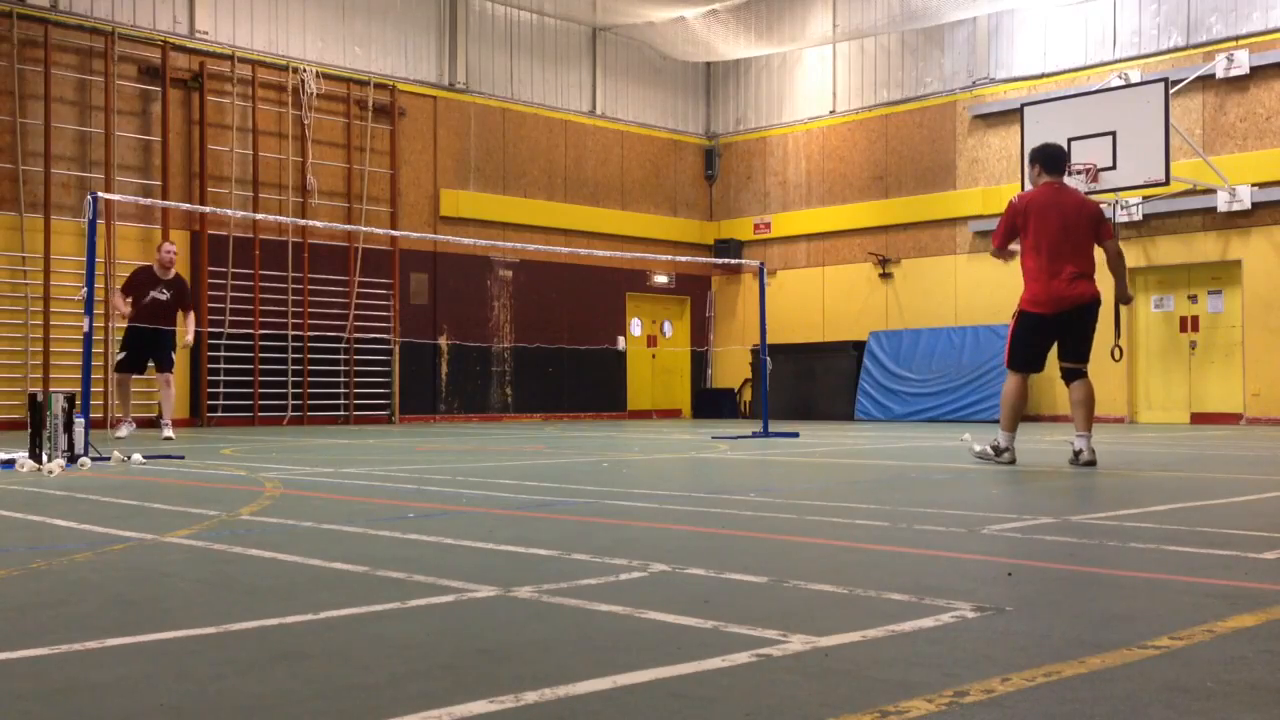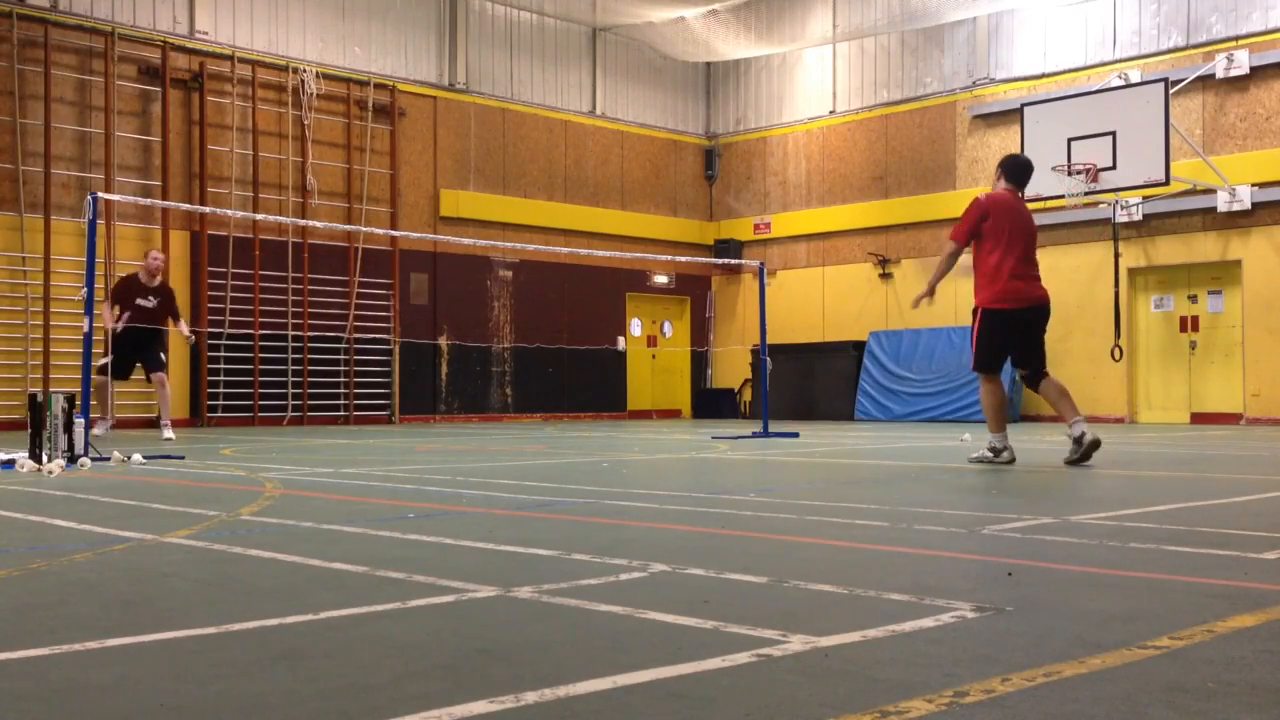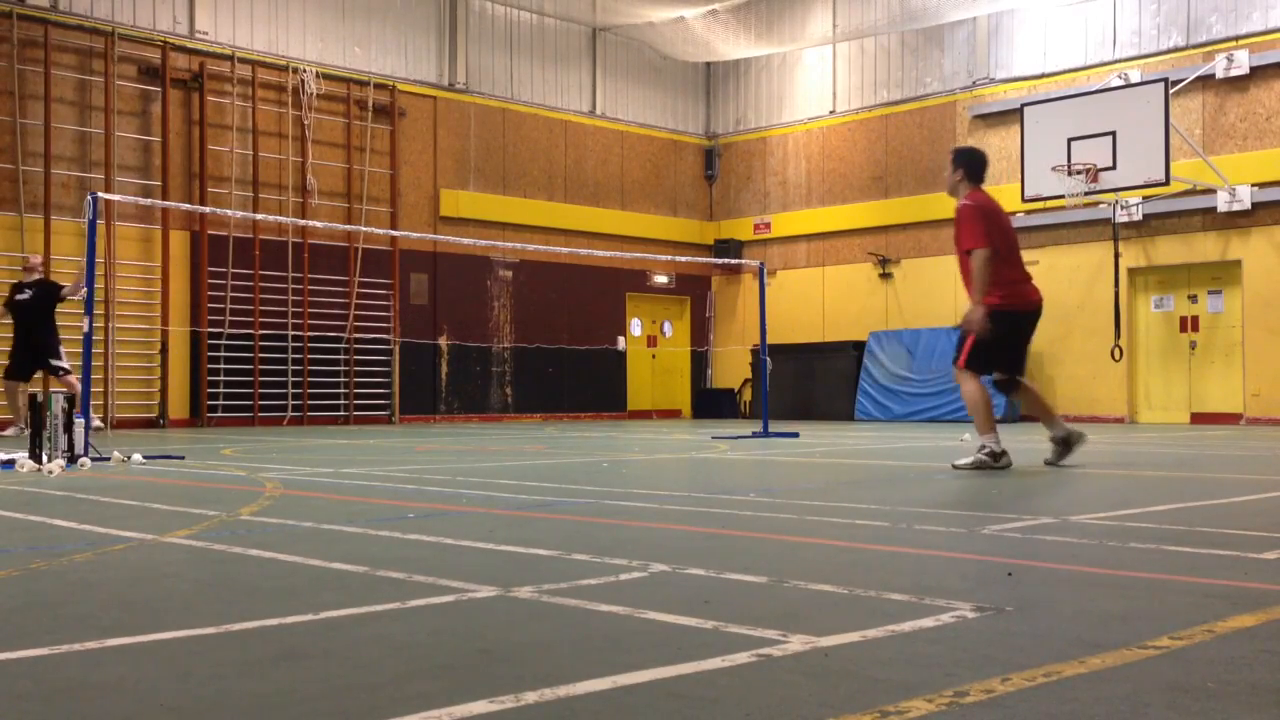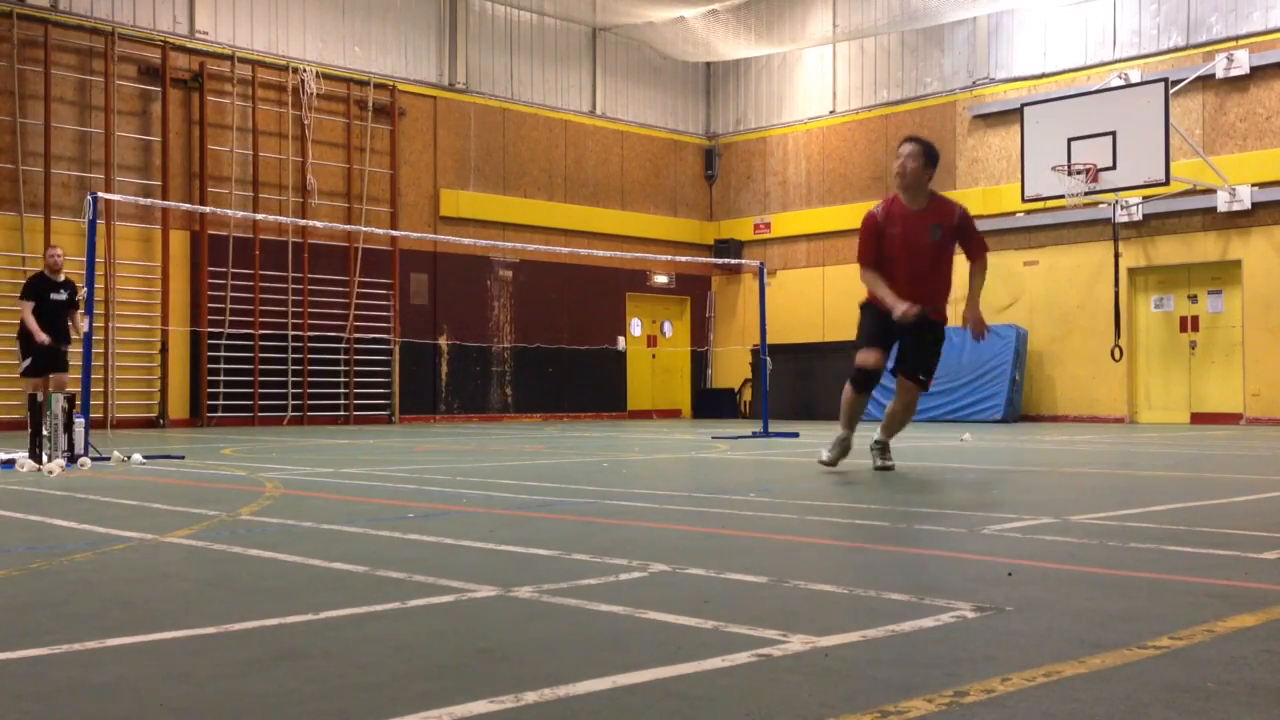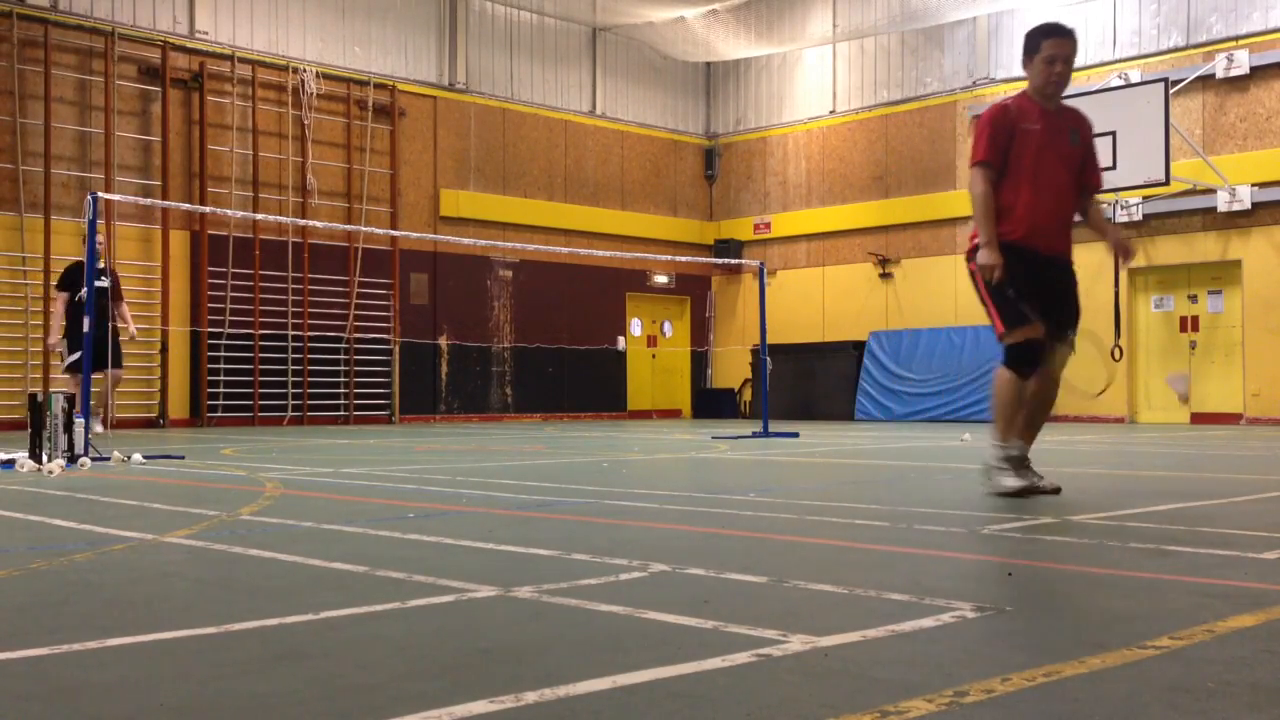
dt=1s
person 1, frame 1
left shoulder: (1022, 203)
right shoulder: (1088, 205)
left elbow: (997, 248)
right elbow: (1113, 250)
left wrist: (1010, 252)
right wrist: (1122, 288)
left hip: (1040, 302)
right hip: (1082, 300)
left knee: (1018, 371)
right knee: (1076, 373)
left ankle: (1004, 445)
right ankle: (1083, 446)
person 1, frame 2
left shoulder: (985, 202)
right shoulder: (1024, 214)
left elbow: (956, 245)
left wrist: (931, 285)
right wrist: (971, 268)
left hip: (998, 302)
right hip: (1034, 301)
left knee: (988, 374)
right knee: (1036, 374)
left ankle: (999, 446)
right ankle: (1080, 431)
person 1, frame 3
left shoulder: (968, 206)
right shoulder: (986, 205)
left elbow: (981, 255)
left wrist: (975, 305)
right wrist: (979, 305)
left hip: (1000, 304)
right hip: (1024, 301)
left knee: (966, 371)
right knee: (1007, 379)
left ankle: (992, 449)
right ankle: (1063, 433)
person 1, frame 4
left shoulder: (953, 215)
right shoulder: (878, 216)
left elbow: (979, 257)
right elbow: (867, 271)
left wrist: (972, 307)
right wrist: (894, 303)
left hip: (928, 315)
right hip: (883, 309)
left knee: (909, 387)
right knee: (866, 368)
left ankle: (881, 442)
right ankle: (844, 437)
person 1, frame 5
left shoulder: (1078, 125)
right shoulder: (1002, 115)
left elbow: (1083, 196)
right elbow: (981, 181)
left wrist: (1109, 233)
right wrist: (987, 245)
left hip: (1054, 257)
right hip: (1004, 251)
left knee: (1052, 355)
right knee: (1024, 345)
left ankle: (1011, 456)
right ankle: (1002, 459)
person 2, frame 1
left shoulder: (180, 283)
right shoulder: (140, 274)
left elbow: (188, 311)
right elbow: (118, 296)
left wrist: (189, 333)
right wrist: (123, 308)
left hip: (164, 335)
right hip: (137, 332)
left knee: (166, 377)
right knee: (121, 376)
left ankle: (166, 424)
right ankle: (126, 420)
person 2, frame 2
left shoulder: (166, 291)
right shoulder: (126, 283)
left elbow: (176, 317)
right elbow: (108, 305)
left wrist: (186, 333)
right wrist: (109, 323)
left hip: (153, 342)
right hip: (124, 340)
left knee: (160, 378)
right knee: (100, 381)
left ankle: (166, 424)
right ankle: (104, 419)
person 2, frame 3
left shoulder: (45, 286)
right shoulder: (16, 288)
left elbow: (67, 292)
left wrist: (79, 281)
left hip: (47, 344)
right hip: (22, 346)
left knee: (67, 380)
left ankle: (90, 418)
right ankle: (19, 425)
person 2, frame 4
left shoulder: (70, 286)
right shoulder: (35, 282)
left elbow: (74, 314)
right elbow: (25, 311)
left wrist: (81, 332)
right wrist: (37, 333)
left hip: (59, 342)
right hip: (33, 341)
left knee: (61, 381)
right knee: (36, 384)
right ankle: (36, 426)
person 2, frame 5
left shoulder: (110, 274)
right shoulder: (74, 270)
left elbow: (119, 303)
right elbow: (60, 302)
left wrist: (130, 325)
right wrist: (54, 333)
left hip: (106, 332)
right hip: (79, 334)
left knee: (115, 374)
right knee: (77, 379)
left ankle: (96, 415)
